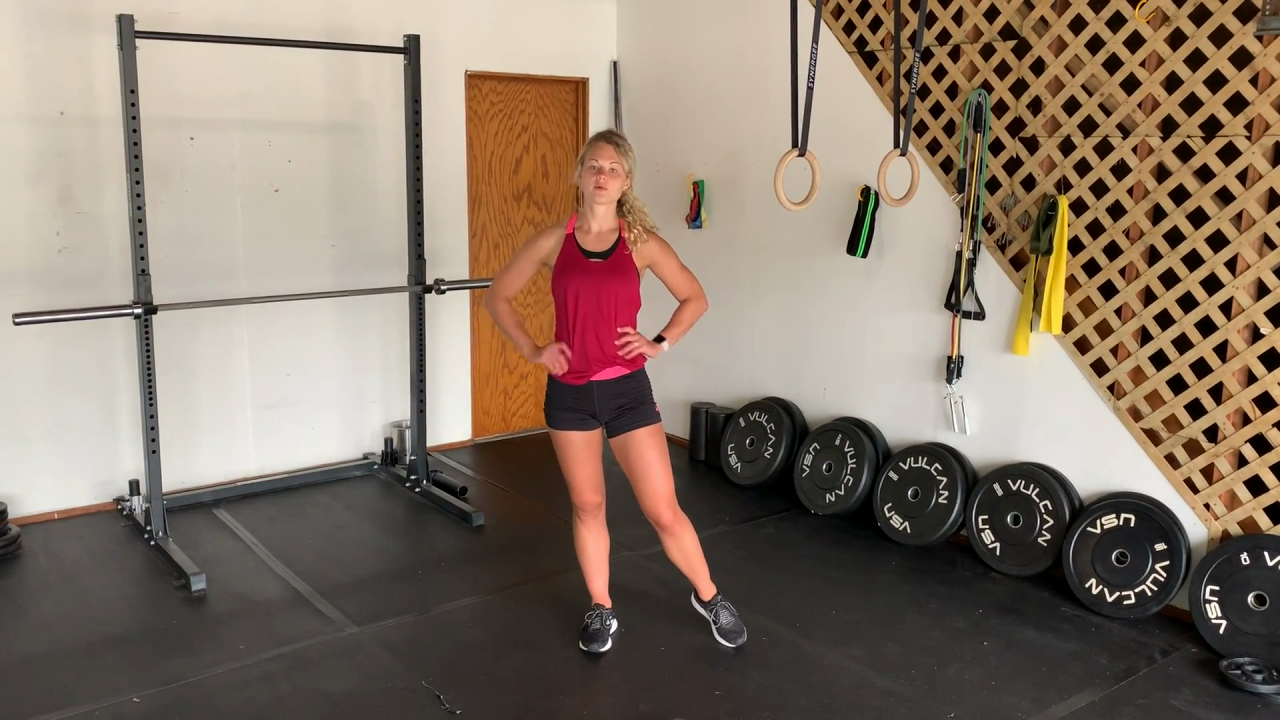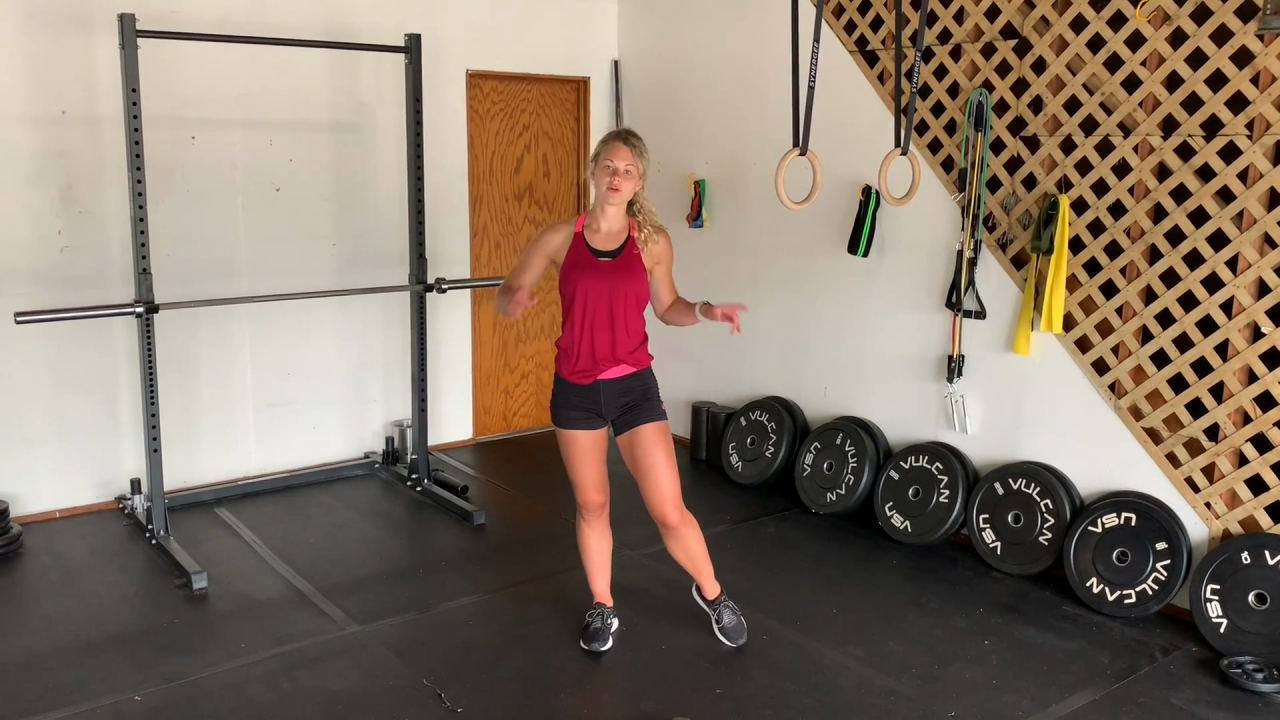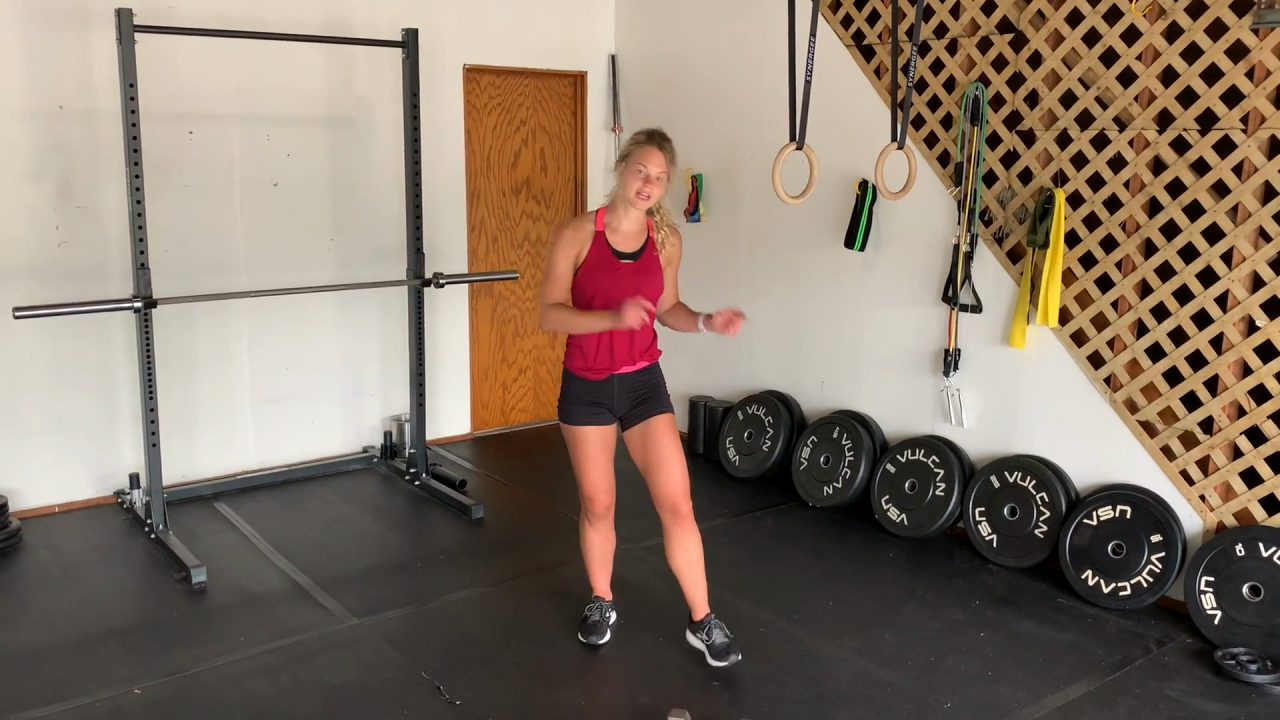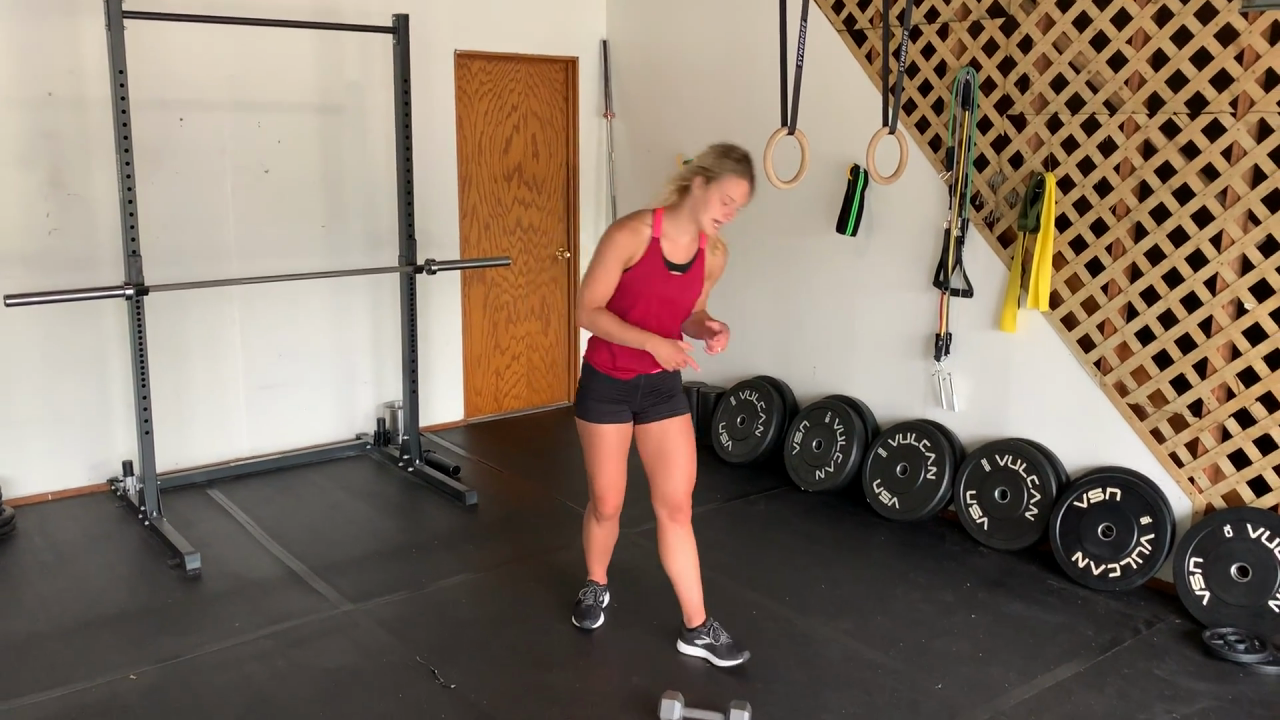
dt=0.3s
person 1, frame 1
left shoulder: (642, 241)
right shoulder: (551, 241)
left elbow: (695, 298)
right elbow: (498, 295)
left wrist: (659, 343)
right wrist: (531, 349)
left hip: (626, 389)
right hip: (569, 392)
left knee: (663, 510)
right knee: (587, 506)
left ankle: (709, 597)
right ankle: (601, 609)
person 1, frame 2
left shoulder: (653, 240)
right shoulder: (559, 237)
left elbow: (666, 308)
right elbow: (507, 298)
left wrist: (703, 312)
right wrist: (518, 298)
left hip: (633, 387)
right hip: (575, 389)
left knee: (668, 511)
right knee: (591, 505)
left ankle: (712, 593)
right ankle: (602, 608)
person 1, frame 3
left shoulder: (667, 240)
right shoulder: (576, 233)
right elbow: (548, 315)
left wrist: (707, 321)
right wrist: (612, 317)
left hip: (643, 383)
right hip: (586, 387)
left knee: (676, 505)
right knee: (597, 505)
left ankle: (703, 620)
right ankle: (601, 602)
person 1, frame 4
left shoulder: (714, 254)
right shoulder: (631, 233)
right elbow: (587, 310)
left wrist: (710, 329)
right wrist: (654, 344)
left hip: (661, 383)
right hip: (608, 383)
left knee: (677, 507)
right knee: (607, 505)
left ankle: (697, 626)
right ankle: (595, 586)
